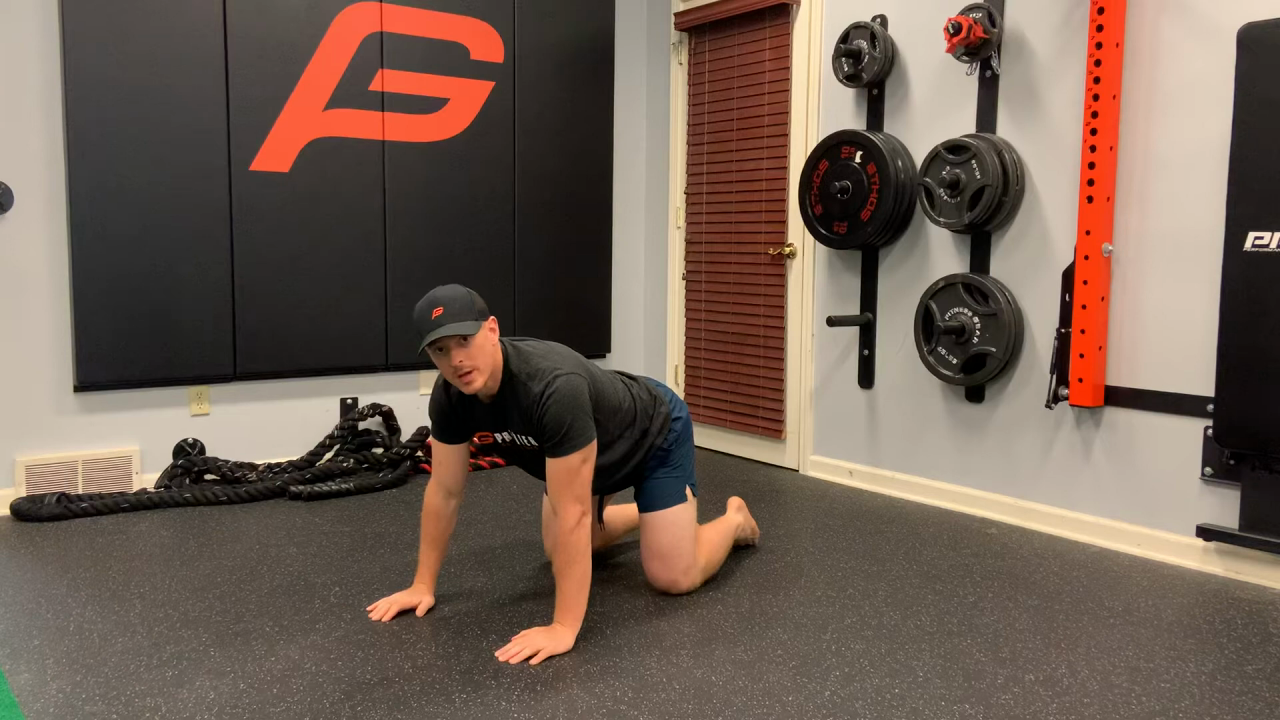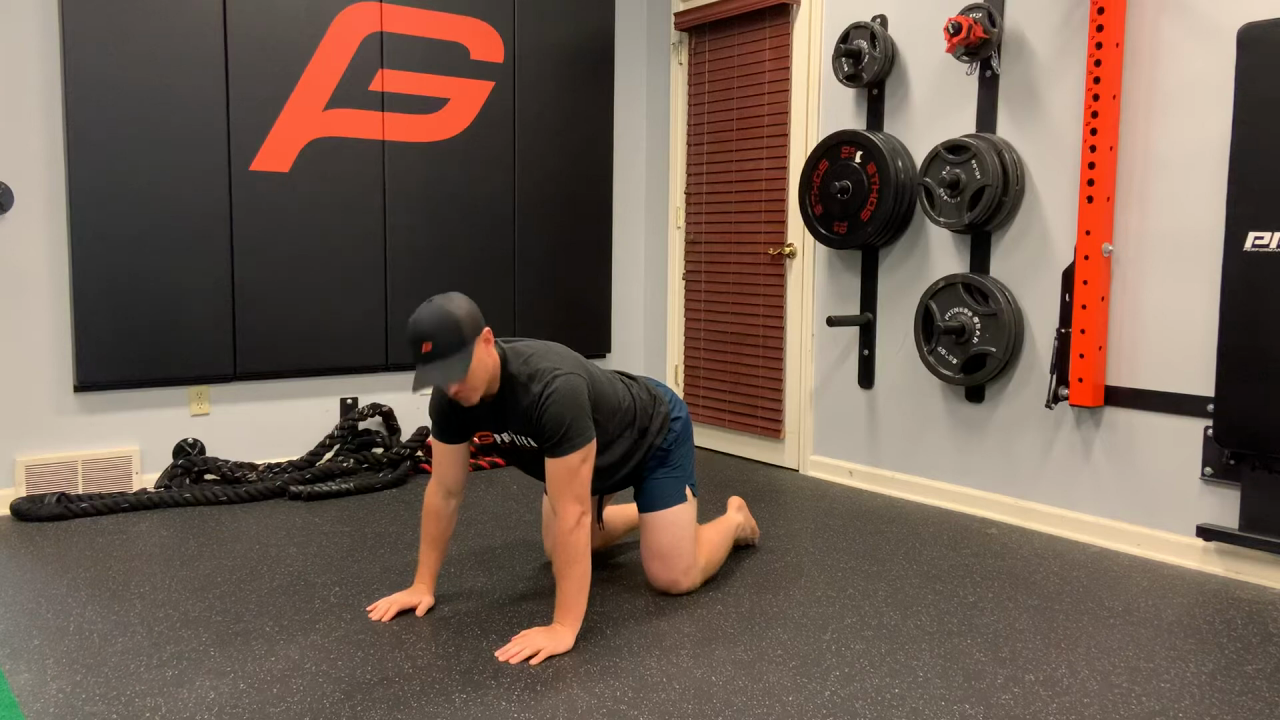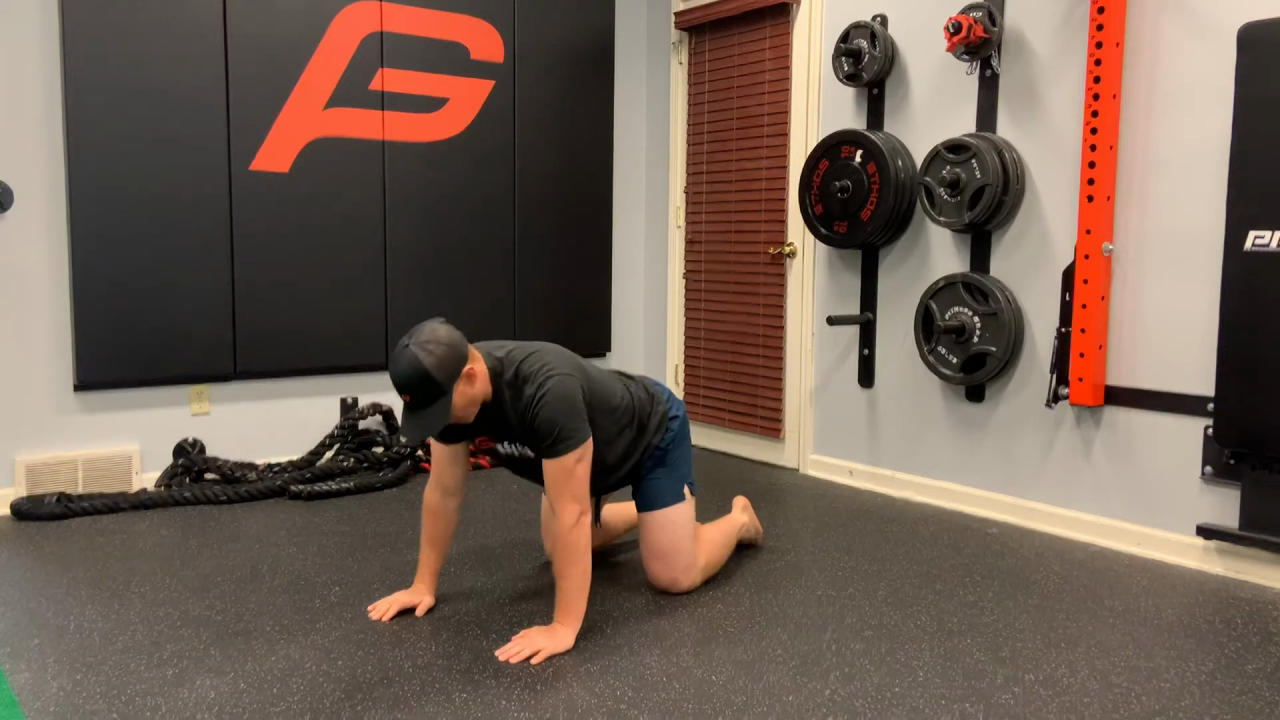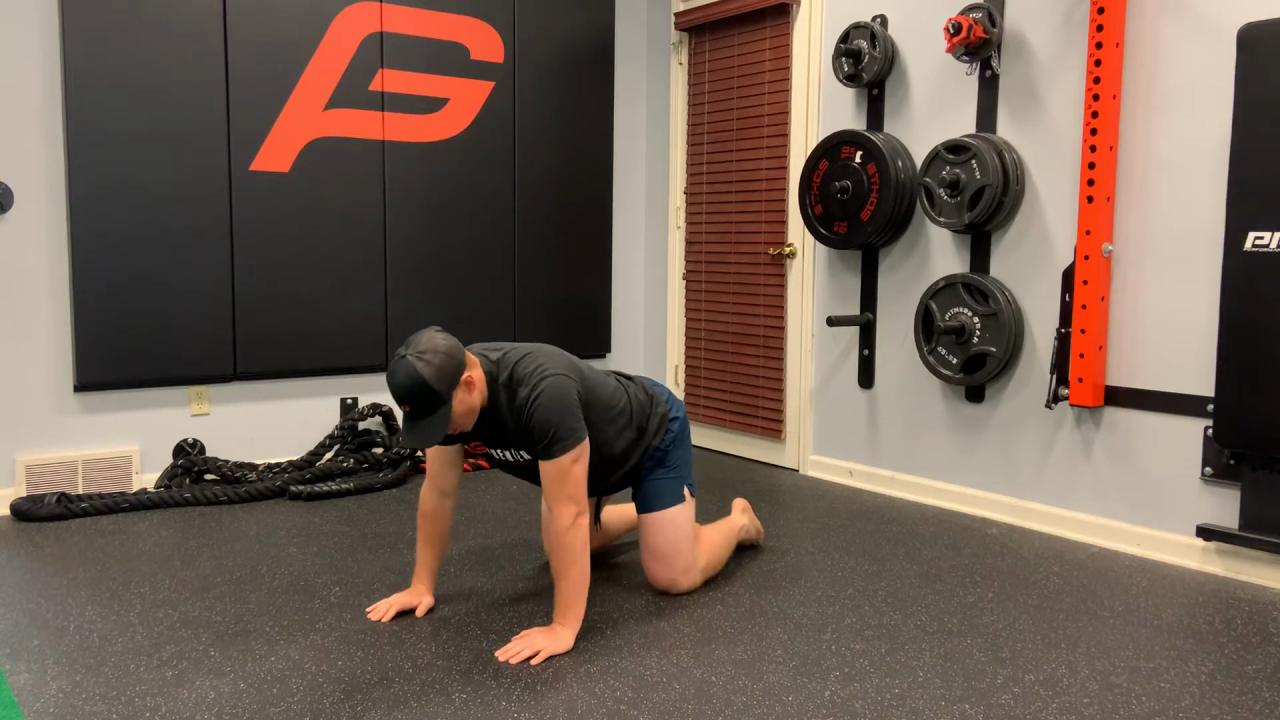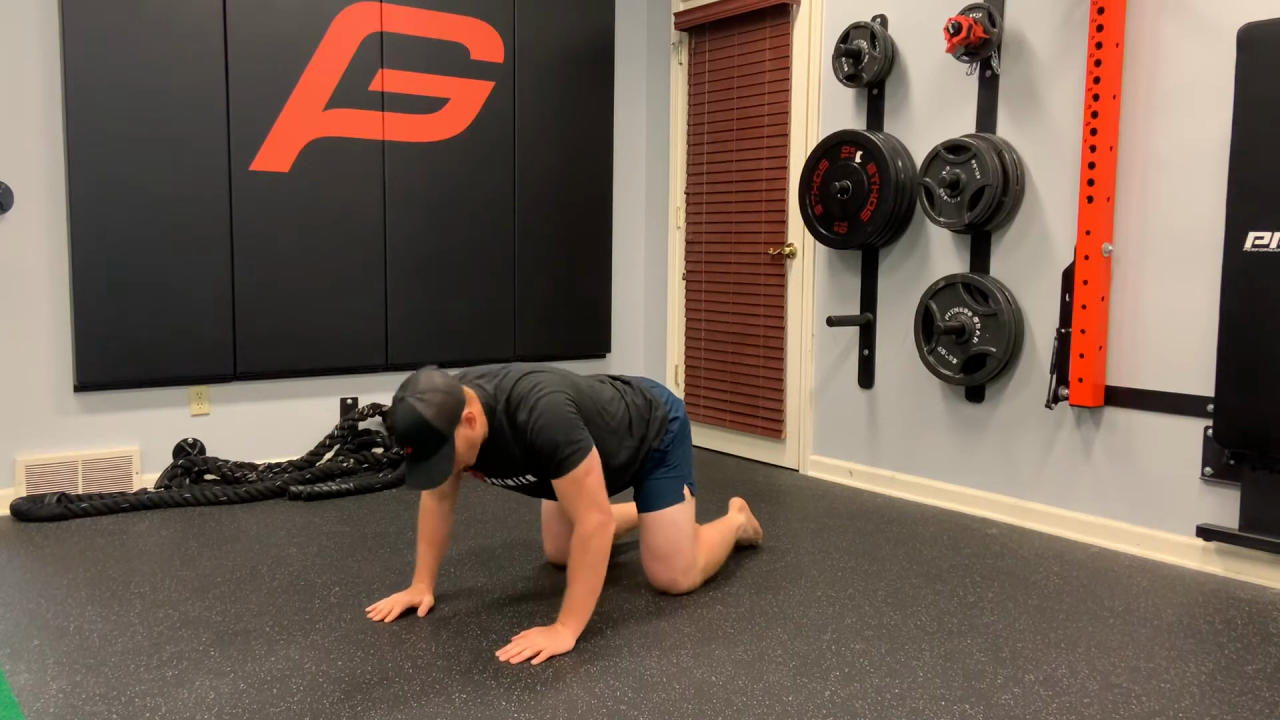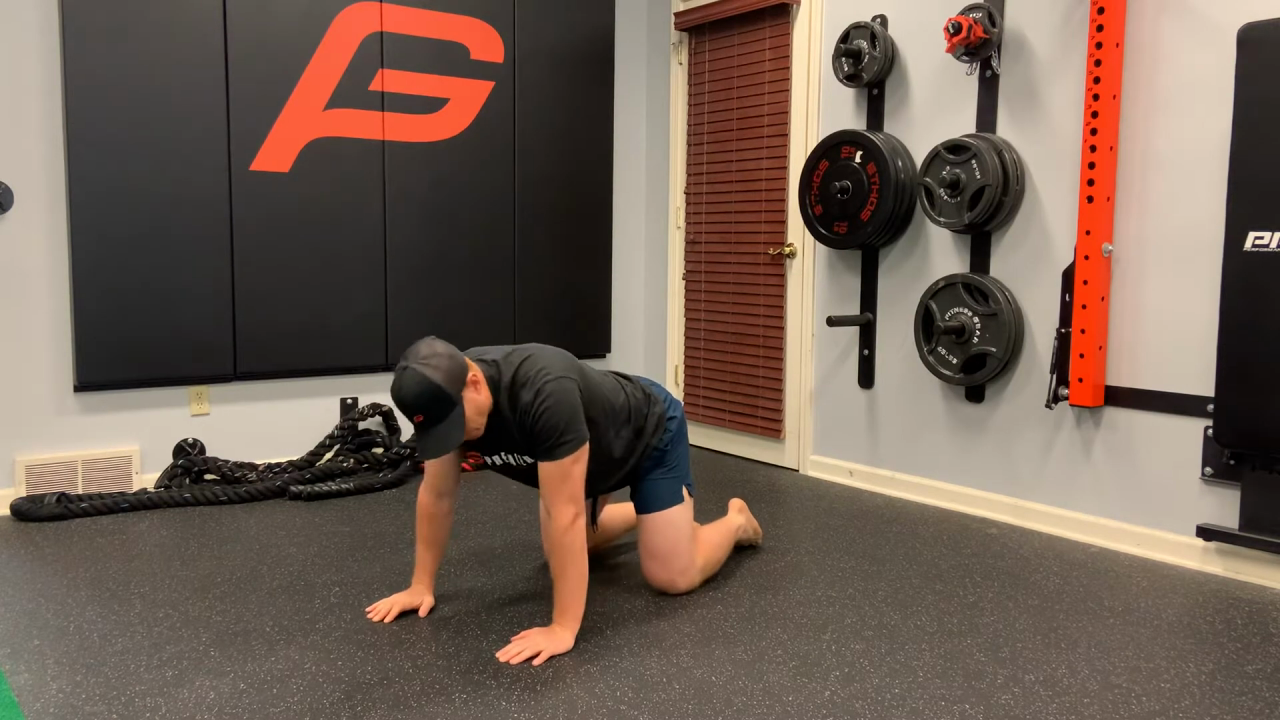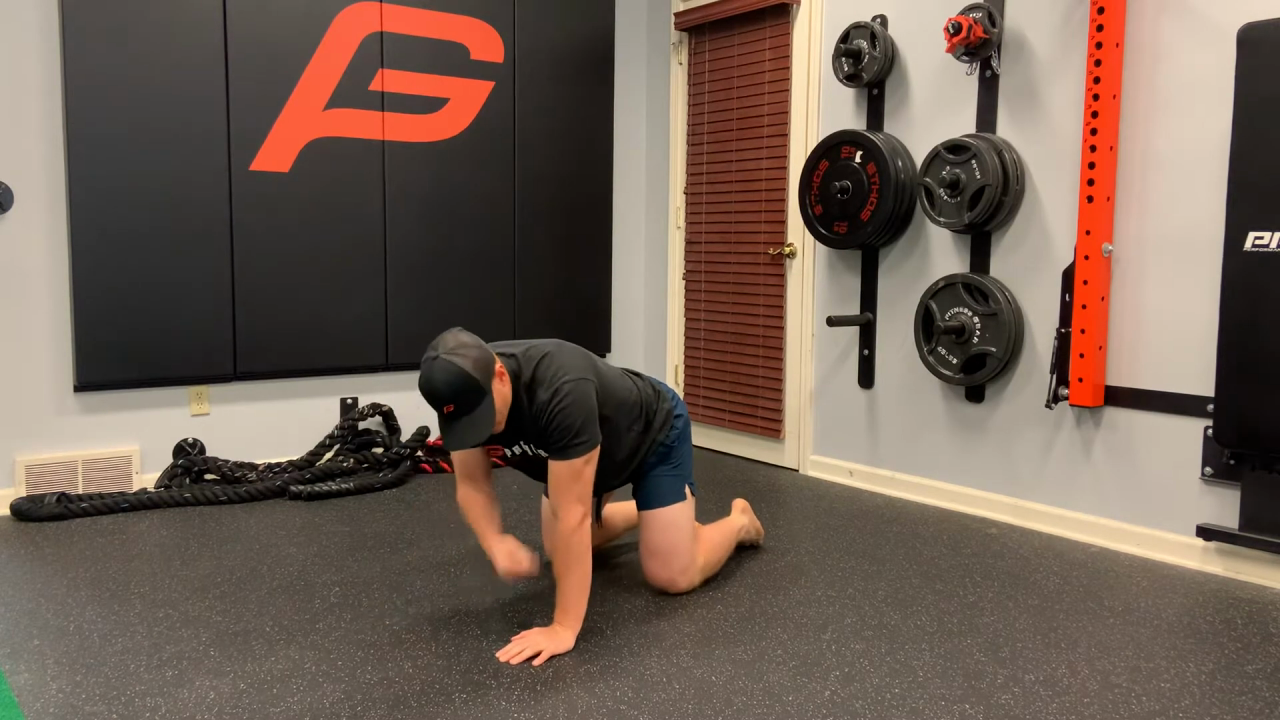
dt=0.5s
person 1, frame 1
left shoulder: (554, 387)
right shoulder: (449, 395)
left elbow: (572, 512)
right elbow: (444, 492)
left wrist: (564, 628)
right wrist: (423, 586)
left hip: (654, 433)
right hip: (599, 442)
left knee: (673, 578)
right knee: (560, 554)
left ankle: (735, 520)
right ankle: (643, 513)
person 1, frame 2
left shoulder: (554, 387)
right shoulder: (450, 396)
left elbow: (572, 512)
right elbow: (444, 492)
left wrist: (564, 628)
right wrist: (423, 584)
left hip: (656, 433)
right hip: (597, 446)
left knee: (673, 578)
right knee: (561, 553)
left ankle: (734, 520)
right ankle: (642, 513)
person 1, frame 3
left shoulder: (548, 390)
right shoulder: (450, 386)
left elbow: (571, 511)
right elbow: (443, 493)
left wrist: (563, 627)
right wrist: (424, 585)
left hip: (653, 432)
right hip: (597, 446)
left knee: (674, 577)
right knee: (559, 553)
left ankle: (738, 520)
right ankle: (642, 512)
person 1, frame 4
left shoulder: (543, 392)
right shoulder: (444, 390)
left elbow: (569, 513)
right elbow: (438, 494)
left wrist: (564, 628)
right wrist: (421, 585)
left hip: (653, 433)
right hip: (597, 443)
left knee: (673, 577)
right knee: (560, 554)
left ankle: (738, 522)
right ankle: (641, 513)
person 1, frame 5
left shoulder: (541, 415)
right shoulder: (444, 413)
left elbow: (596, 520)
right elbow: (439, 499)
left wrist: (565, 629)
right wrist: (422, 585)
left hip: (655, 430)
right hip: (600, 434)
left knee: (673, 577)
right knee: (560, 555)
left ankle: (735, 521)
right ankle: (641, 512)
person 1, frame 6
left shoulder: (544, 394)
right shoulder: (446, 398)
left elbow: (566, 513)
right elbow: (436, 494)
left wrist: (563, 629)
right wrist: (421, 585)
left hip: (651, 432)
right hip: (600, 443)
left knee: (672, 577)
right knee: (559, 553)
left ankle: (735, 521)
right ankle: (642, 512)
person 1, frame 7
left shoulder: (561, 390)
right shoulder: (463, 390)
left elbow: (571, 512)
right elbow: (470, 482)
left wrist: (564, 628)
right wrist: (496, 544)
left hip: (655, 431)
right hip: (589, 447)
left knee: (673, 577)
right knee: (558, 552)
left ankle: (739, 521)
right ankle: (642, 511)
